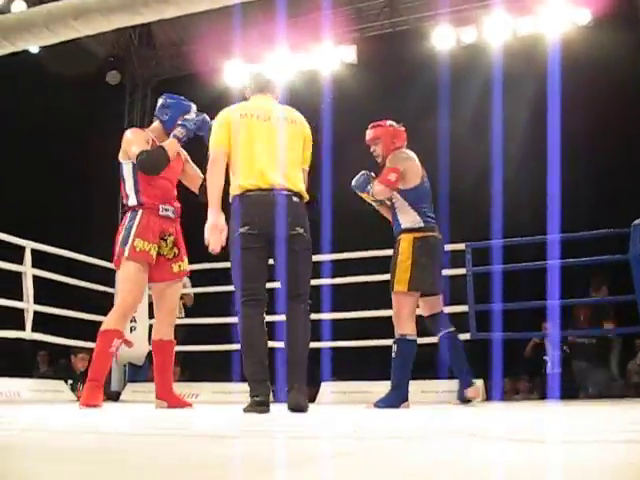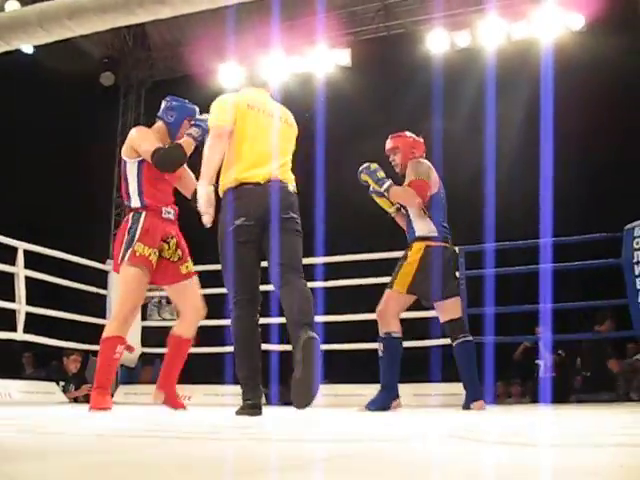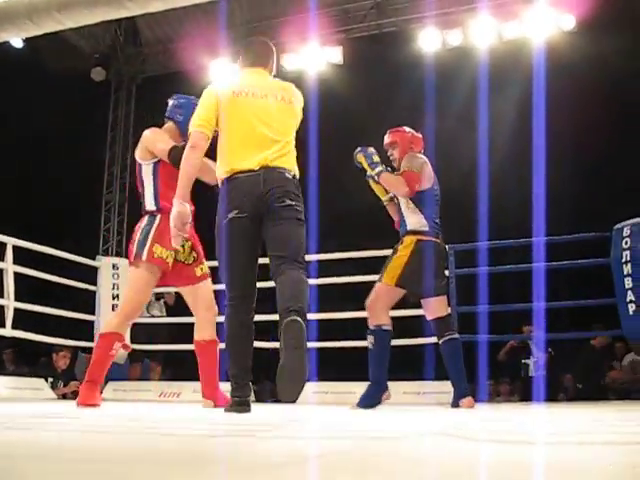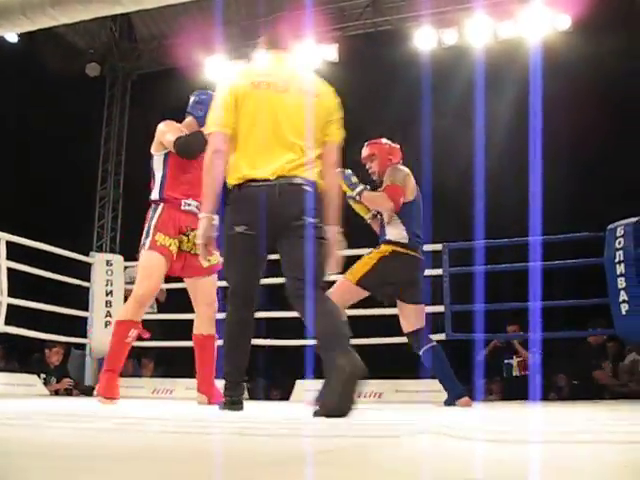
dt=0.3s
person 1, frame 1
left shoulder: (231, 115)
right shoulder: (297, 119)
left elbow: (216, 162)
left wrist: (214, 213)
left hip: (248, 205)
right hip: (291, 205)
left knee: (250, 301)
right knee: (297, 297)
left ankle: (259, 393)
right ankle: (297, 387)
person 1, frame 2
left shoulder: (230, 101)
right shoulder: (287, 116)
left elbow: (220, 135)
left wrist: (205, 184)
left hip: (242, 197)
right hip: (283, 196)
left knee: (244, 300)
right knee: (290, 277)
left ankle: (251, 396)
right ankle: (305, 335)
person 1, frame 3
left shoulder: (219, 92)
right shoulder: (291, 94)
left elbow: (195, 147)
left wrist: (181, 202)
left hip: (238, 189)
right hip: (283, 186)
left knee: (239, 294)
right knee: (289, 267)
left ankle: (240, 392)
right ankle: (293, 320)
person 1, frame 4
left shoulder: (238, 83)
right shoulder: (321, 91)
left elbow: (218, 151)
right elbow: (331, 166)
left wrist: (207, 213)
right wrist: (333, 226)
left hip: (250, 197)
right hip: (301, 197)
left knee: (241, 301)
right knee: (309, 291)
left ankle: (232, 391)
right ankle: (340, 357)
person 2, frame 1
left shoulder: (179, 153)
right shoulder: (135, 136)
left elbow: (206, 189)
right elbow: (149, 164)
right wrist: (182, 132)
left hip: (170, 232)
right hip: (141, 225)
left knee: (167, 315)
right knee: (126, 305)
left ankle: (164, 392)
right ankle: (92, 388)
person 2, frame 2
left shoulder: (175, 151)
right shoulder: (139, 135)
left elbow: (197, 193)
right elbow: (164, 160)
right wrist: (195, 132)
left hip: (169, 234)
right hip: (142, 228)
left knee: (194, 310)
right knee: (127, 309)
left ankle: (166, 388)
right ankle: (100, 393)
person 2, frame 3
left shoulder: (186, 147)
right shoulder: (153, 136)
left elbow: (216, 178)
right elbow: (179, 158)
left hip: (184, 234)
right hip: (157, 229)
left knee: (207, 313)
right knee: (130, 307)
left ankle: (211, 392)
right ankle: (90, 387)
person 2, frame 4
left shoulder: (211, 143)
right shoulder: (167, 129)
right elbow: (186, 148)
left hip: (197, 226)
right hip: (165, 219)
left knee: (207, 308)
right knee: (144, 292)
left ankle: (207, 388)
right ankle: (109, 375)
person 3, frame 1
left shoulder: (400, 157)
right shoulder: (409, 165)
left elbow: (383, 188)
left wrist: (369, 189)
right wrist: (375, 198)
left hip: (414, 242)
right hip: (428, 242)
left knee: (403, 315)
right knee: (435, 316)
left ankle: (398, 393)
right ankle: (467, 384)
person 3, frame 2
left shoulder: (419, 165)
right shoulder: (420, 174)
left elbow: (416, 199)
left wrist: (383, 183)
right wrist: (389, 203)
left hip: (426, 250)
right hip: (440, 252)
left knee: (386, 313)
right knee: (454, 323)
left ankle: (388, 393)
right ankle: (475, 396)
person 3, frame 3
left shoulder: (415, 160)
right shoulder: (417, 172)
left elbow: (403, 188)
left wrist: (375, 167)
right wrist: (382, 192)
left hip: (416, 245)
right hip: (430, 248)
left knee: (376, 306)
right knee: (441, 321)
left ankle: (378, 386)
right ankle: (463, 392)
person 3, frame 4
left shoulder: (398, 172)
right shoulder: (396, 182)
left elbow: (389, 204)
left wrist: (356, 188)
right wrist: (362, 205)
left hip: (393, 254)
right hip: (410, 260)
left knee: (331, 302)
right knee: (418, 334)
right ankle: (457, 393)
